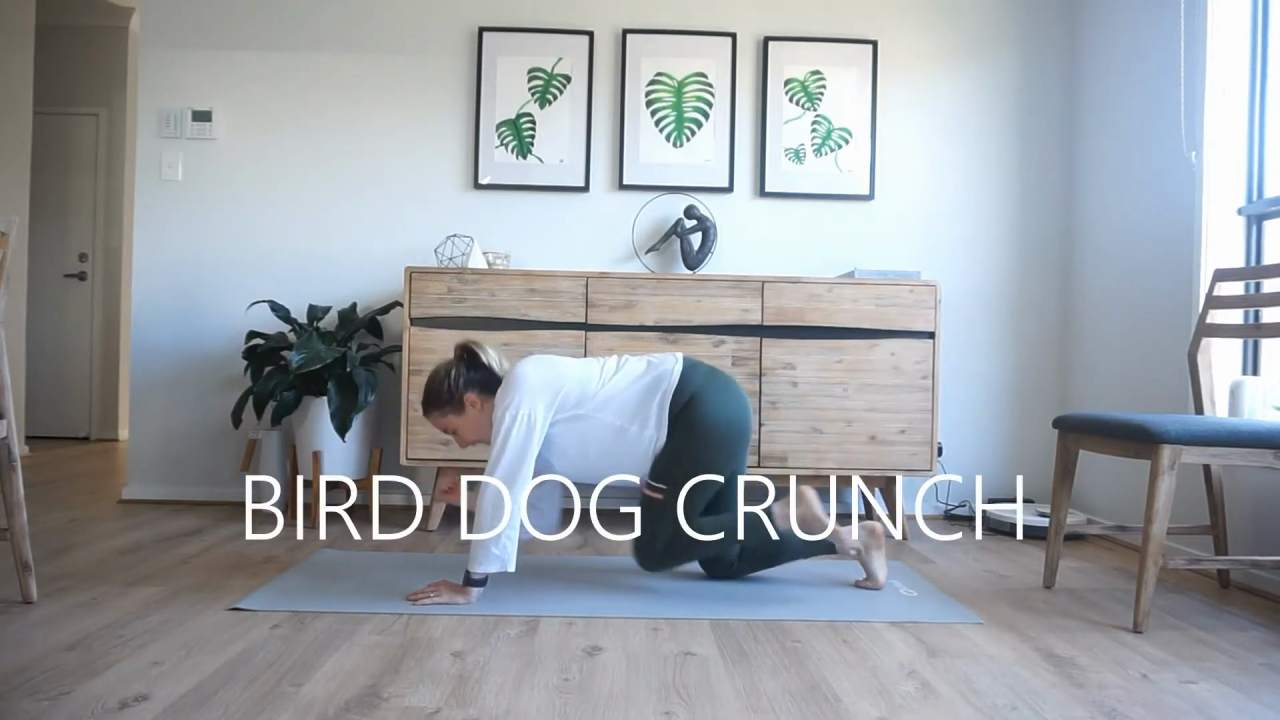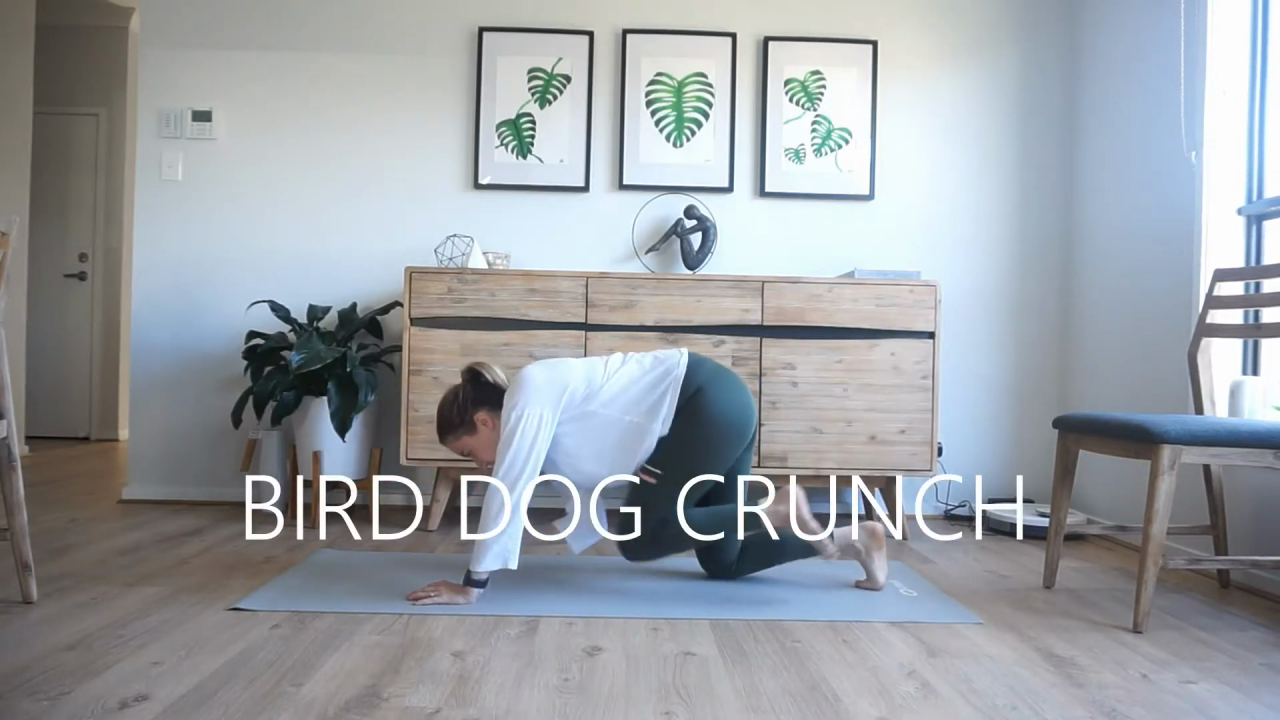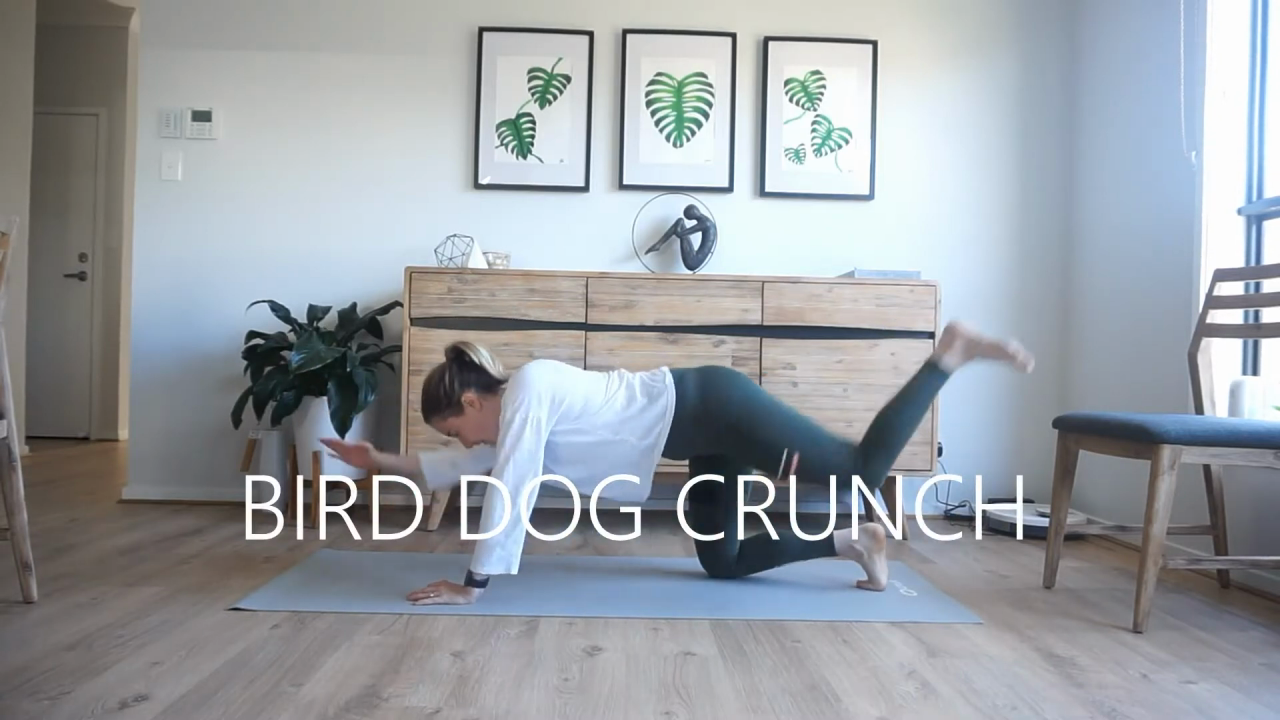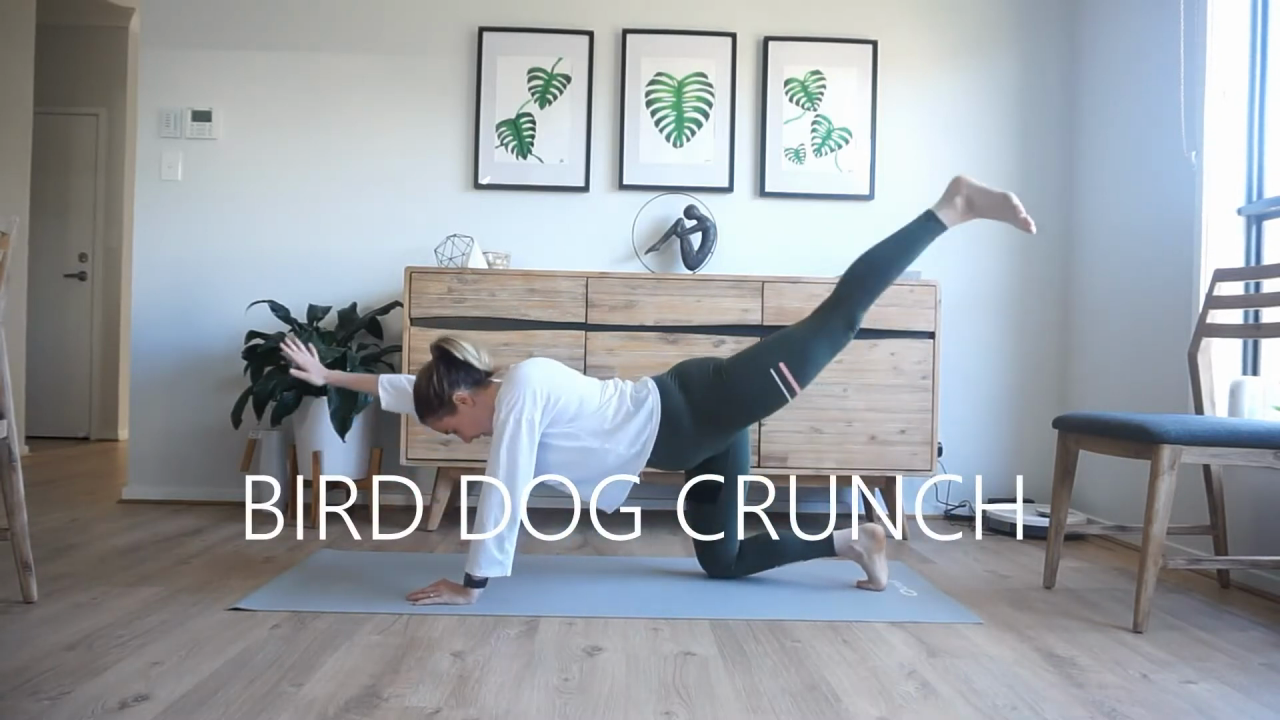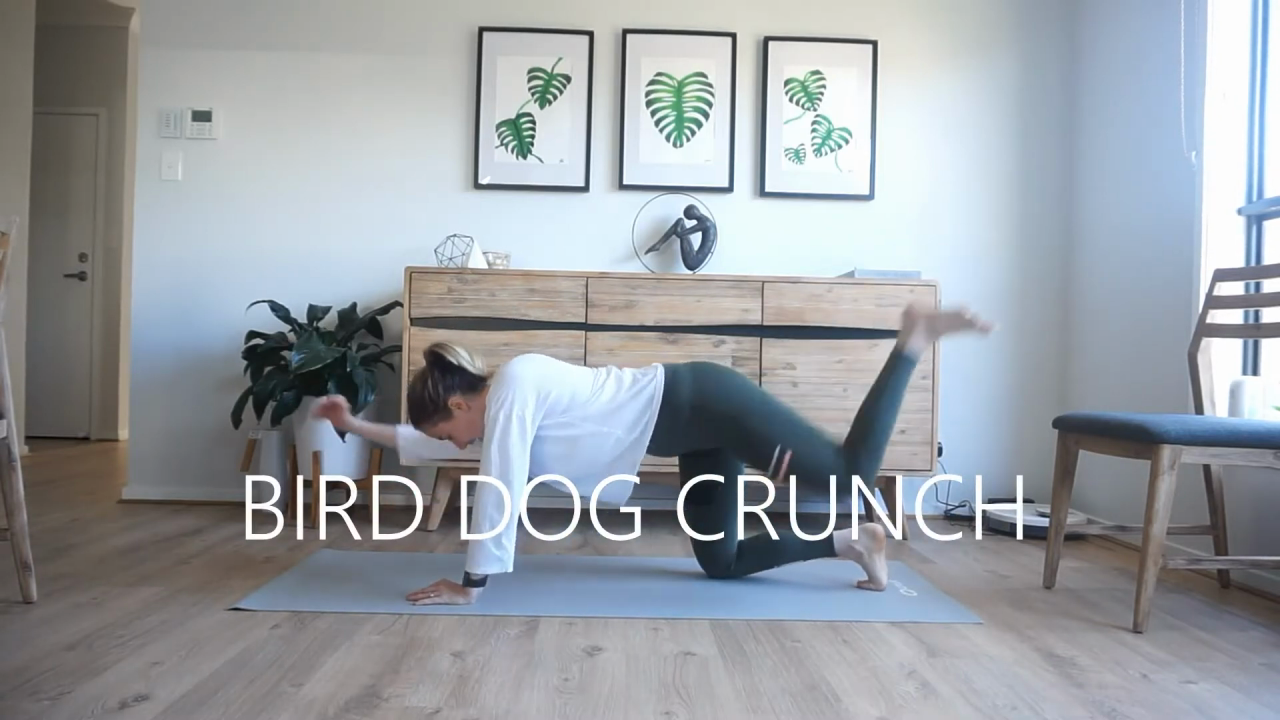
dt=0.4s
person 1, frame 1
left shoulder: (521, 392)
right shoulder: (527, 414)
left elbow: (501, 492)
right elbow: (537, 512)
left wrist: (471, 584)
right wrist: (469, 500)
left hip: (703, 405)
right hip: (707, 410)
left knee: (654, 552)
right knee: (723, 558)
left ankle: (788, 514)
right ankle: (849, 536)
person 1, frame 2
left shoulder: (529, 392)
right shoulder: (548, 435)
left elbow: (507, 494)
right elbow: (591, 519)
left wrist: (472, 583)
right wrist: (526, 535)
left hip: (709, 400)
right hip: (718, 407)
left knee: (640, 540)
right knee: (722, 562)
left ankle: (774, 511)
right ankle: (851, 537)
person 1, frame 3
left shoulder: (524, 392)
right shoulder: (524, 408)
left elbow: (509, 498)
right elbow: (469, 466)
left wrist: (472, 585)
right wrist: (387, 462)
left hip: (706, 409)
right hip: (704, 426)
left knee: (857, 467)
right knee: (723, 562)
left ankle: (948, 353)
right ankle: (851, 540)
person 1, frame 4
left shoulder: (517, 394)
right shoulder: (512, 387)
left elbow: (504, 500)
right elbow: (412, 390)
left wrist: (470, 585)
right wrist: (328, 377)
left hip: (704, 407)
right hip: (702, 432)
right knee: (723, 562)
left ankle: (956, 204)
right ankle: (851, 542)
person 1, frame 5
left shoulder: (511, 391)
right shoulder: (505, 398)
left elbow: (498, 499)
right elbow: (432, 441)
left wrist: (469, 583)
right wrist: (360, 427)
left hip: (697, 403)
right hip: (689, 423)
left knee: (851, 468)
right knee: (720, 561)
left ankle: (916, 335)
right ankle: (853, 540)
